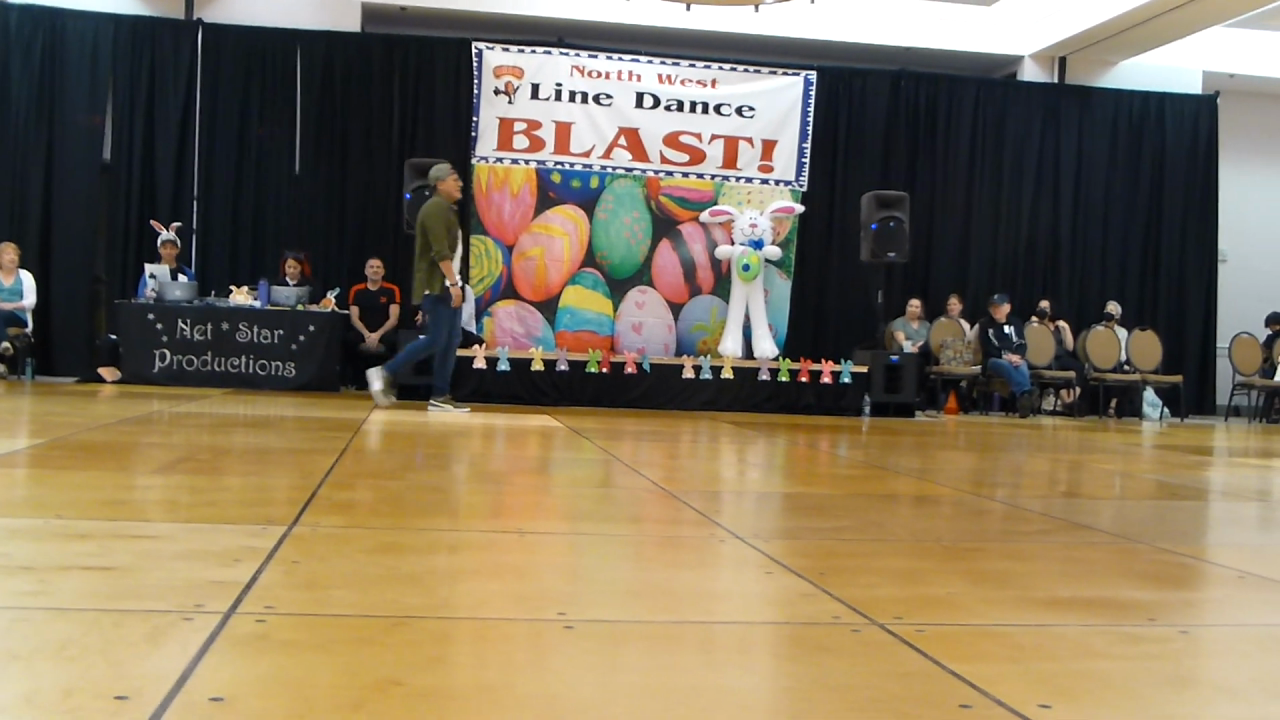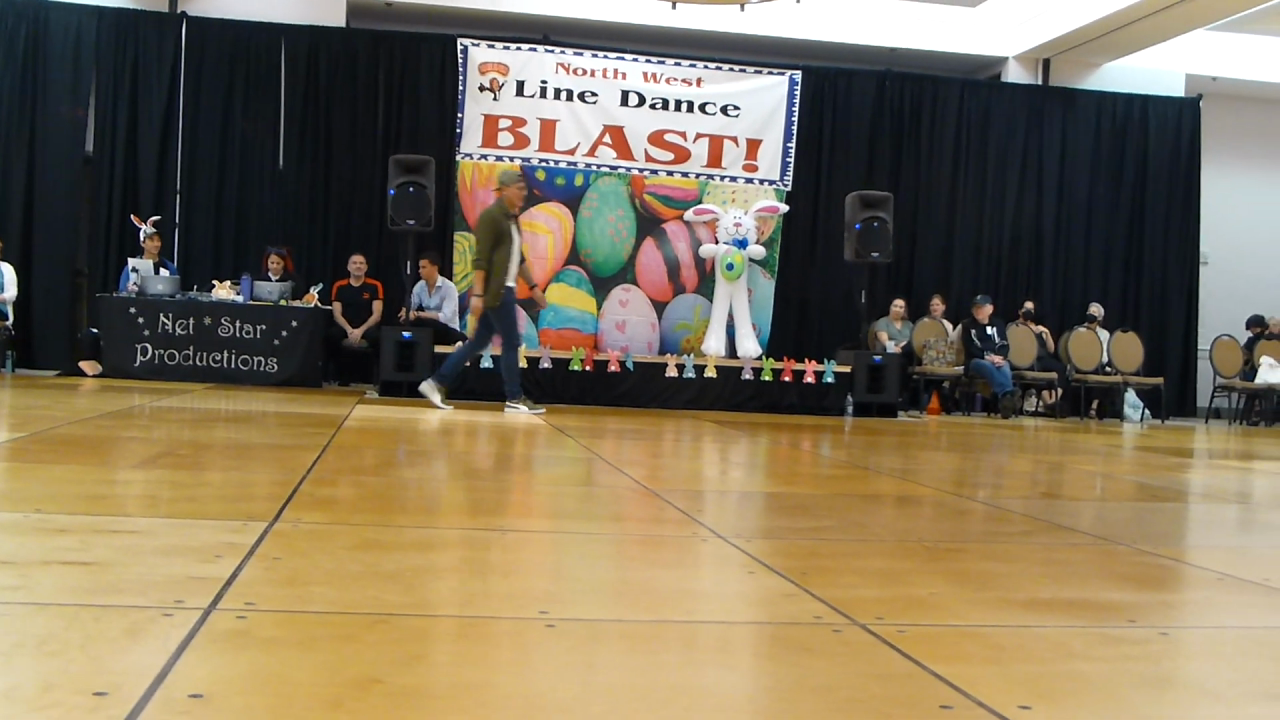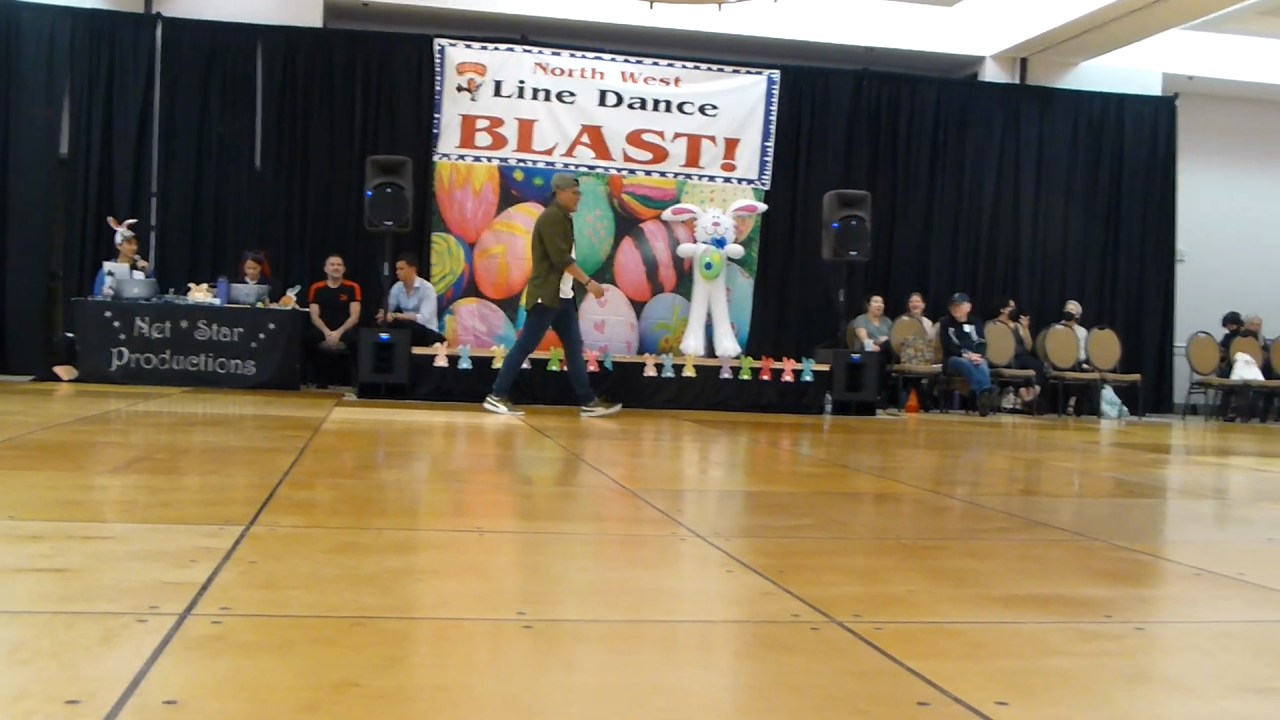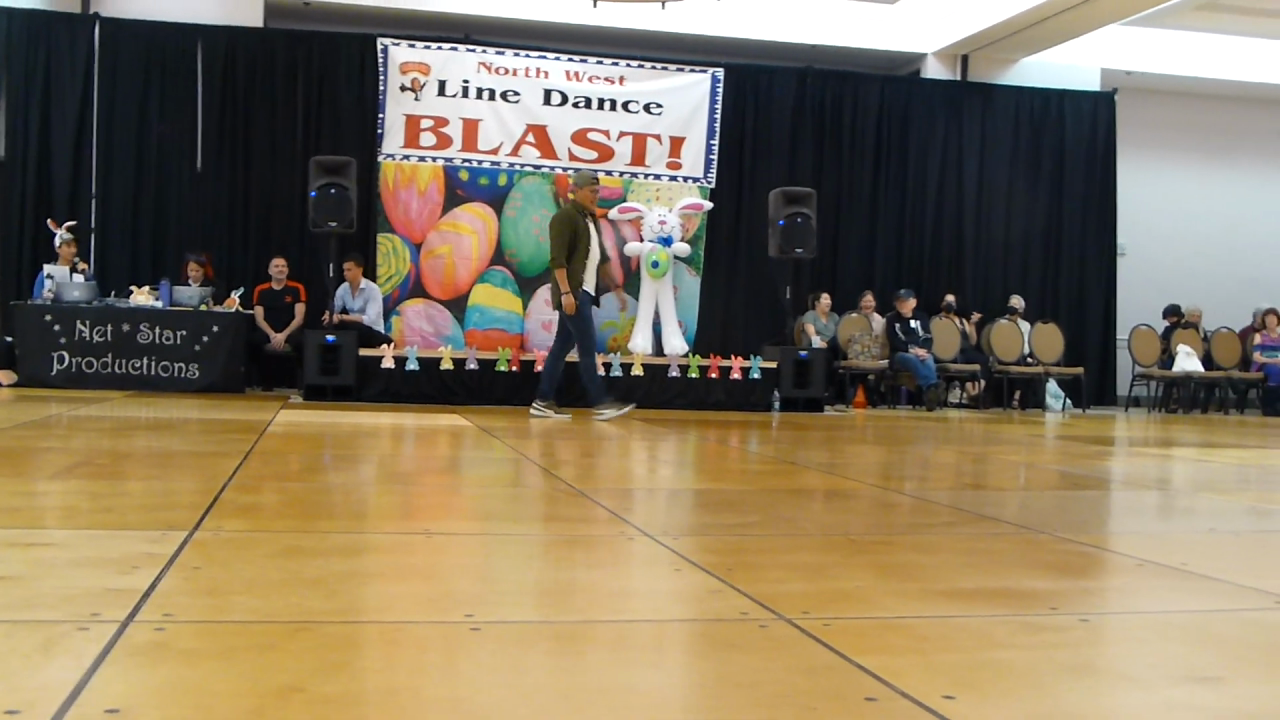
dt=0.5s
person 1, frame 1
left shoulder: (445, 209)
right shoulder: (436, 208)
right elbow: (440, 251)
right wrist: (454, 283)
left hip: (447, 285)
right hip: (437, 286)
left knee: (451, 340)
right knee: (435, 340)
left ankle: (440, 396)
right ankle: (384, 373)
person 1, frame 2
left shoulder: (512, 218)
right shoulder: (492, 216)
left elbow: (518, 258)
right elbow: (480, 259)
left wrist: (534, 287)
right wrist: (477, 295)
left hip: (504, 289)
right hip: (495, 291)
left knee: (479, 341)
right knee: (512, 342)
left ankle: (437, 382)
right ankle: (515, 399)
person 1, frame 3
left shoulder: (562, 218)
right shoulder: (552, 218)
right elbow: (562, 258)
right wrist: (587, 282)
left hip: (562, 295)
right hip: (546, 295)
left knee: (575, 346)
right knee: (526, 345)
left ankle: (587, 401)
right ankle: (497, 396)
person 1, frame 4
left shoulder: (591, 219)
right shoulder: (565, 217)
left elbow: (599, 256)
right elbow: (558, 259)
right wrist: (566, 292)
left hip: (585, 292)
right hip: (573, 292)
left knee: (562, 346)
right knee: (588, 345)
left ankle: (542, 401)
right ankle: (601, 403)
